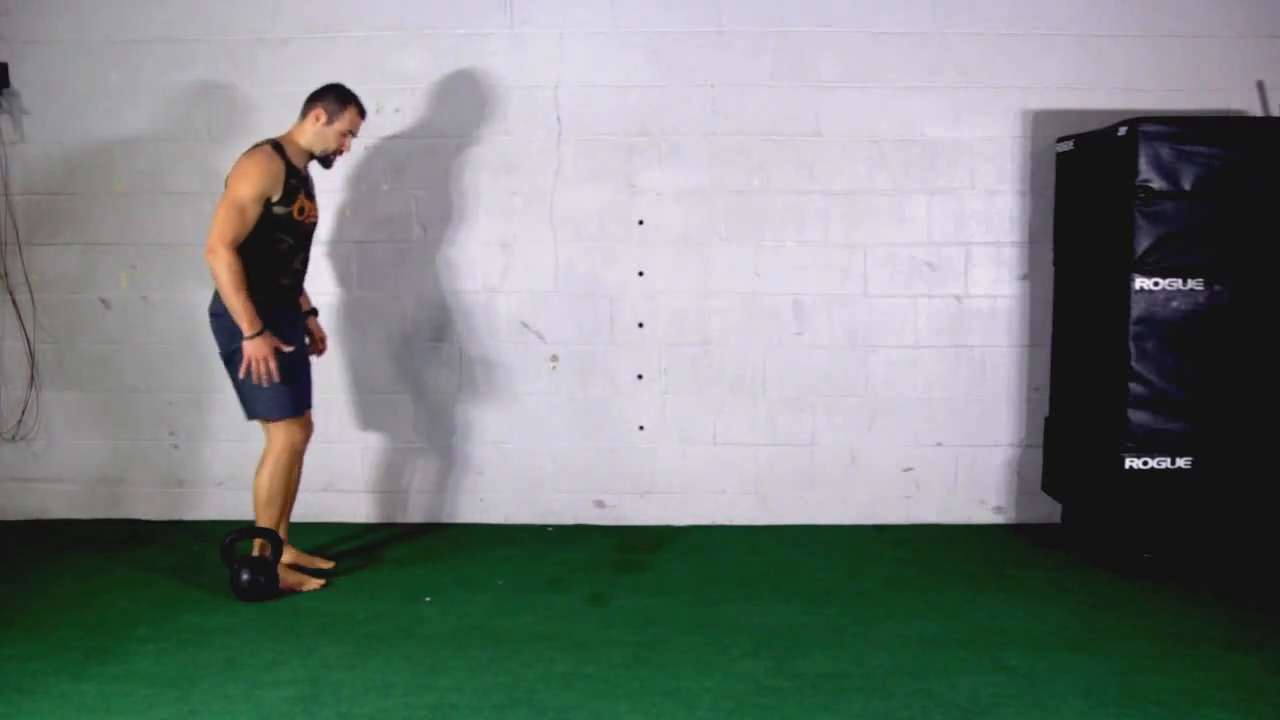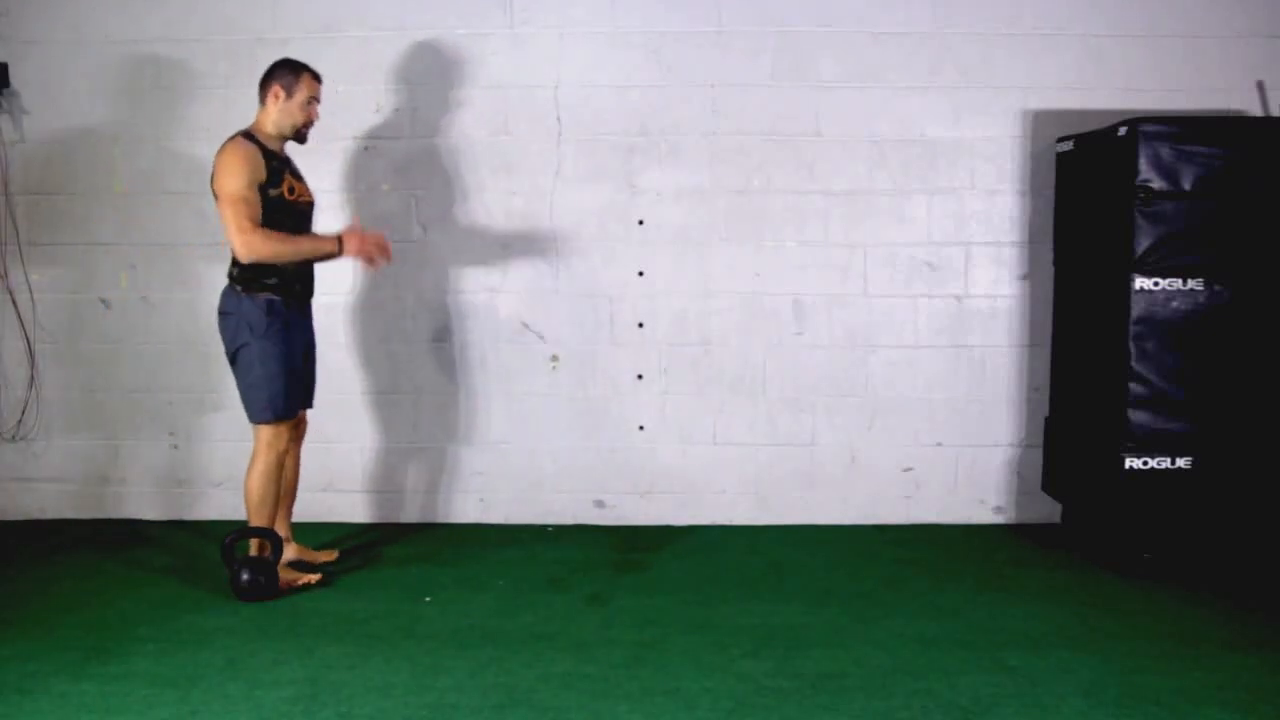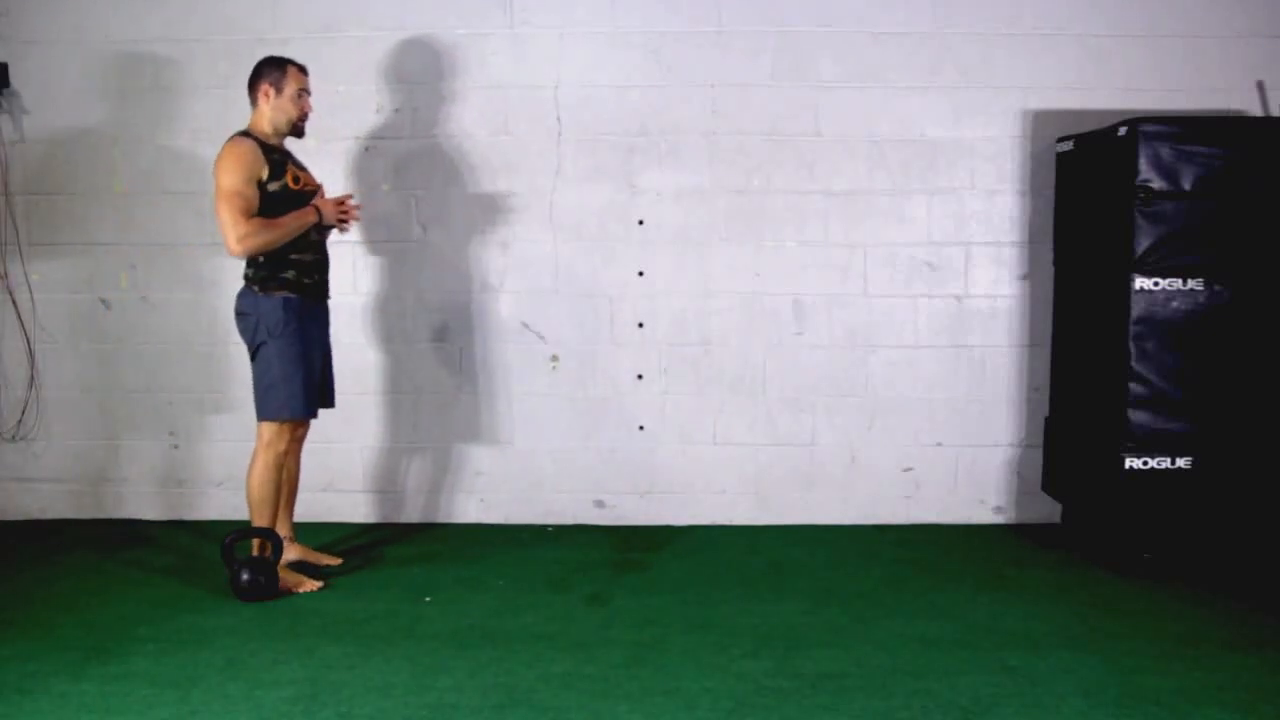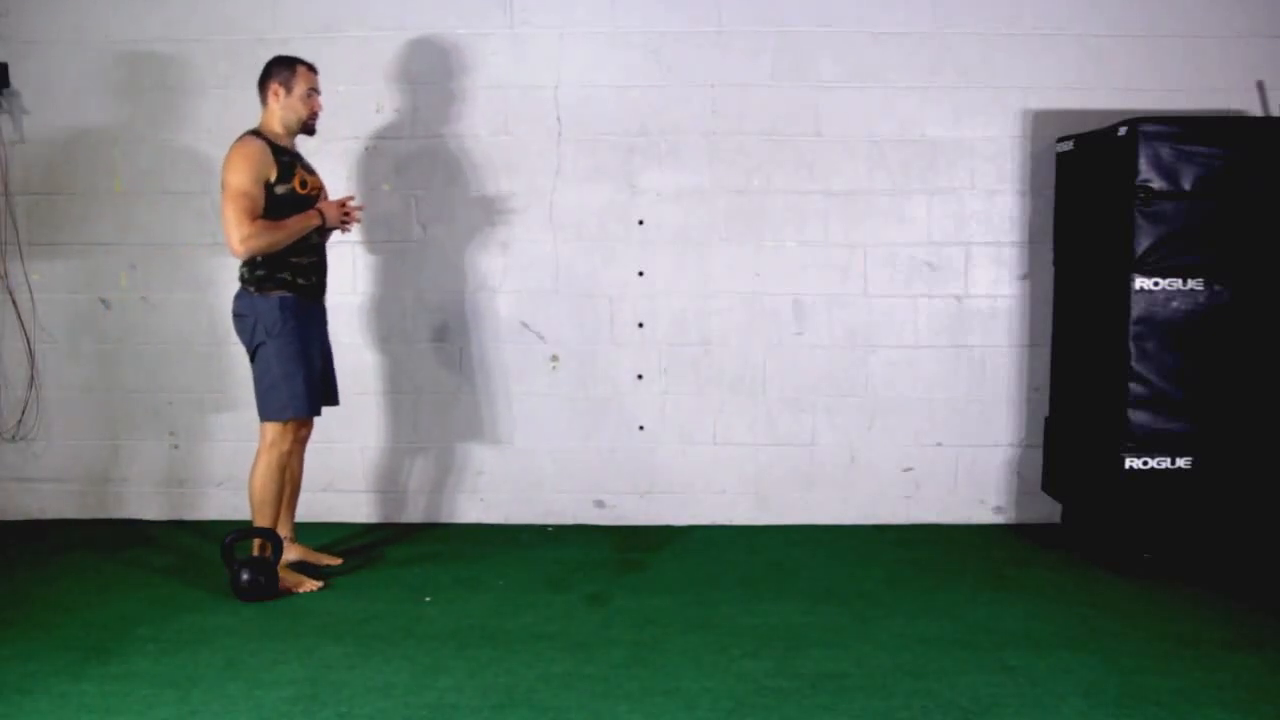
dt=0.4s
person 1, frame 1
left shoulder: (301, 175)
right shoulder: (263, 164)
right elbow: (220, 249)
left wrist: (307, 315)
right wrist: (252, 334)
left hip: (281, 316)
right hip: (249, 318)
left knee: (296, 432)
right knee: (285, 436)
left ankle: (281, 545)
right ankle: (260, 560)
person 1, frame 2
left shoulder: (281, 160)
right shoulder: (240, 154)
right elbow: (248, 243)
left wrist: (345, 244)
right wrist: (338, 244)
left hip: (290, 309)
right hip: (257, 311)
left knee: (293, 431)
right knee: (272, 437)
left ankle: (284, 542)
right ankle: (259, 561)
person 1, frame 3
left shoulder: (284, 157)
right shoulder: (241, 153)
right elbow: (240, 239)
left wrist: (329, 216)
right wrist: (315, 213)
left hip: (307, 305)
right hip: (275, 307)
left knee: (295, 432)
right knee: (275, 436)
left ankle: (285, 542)
right ankle: (260, 561)
person 1, frame 4
left shoulder: (291, 156)
right shoulder: (250, 153)
right elbow: (243, 238)
left wrist: (332, 219)
right wrist: (319, 216)
left hip: (305, 306)
right hip: (272, 308)
left knee: (299, 430)
right knee: (279, 437)
left ankle: (286, 544)
right ankle: (261, 561)
